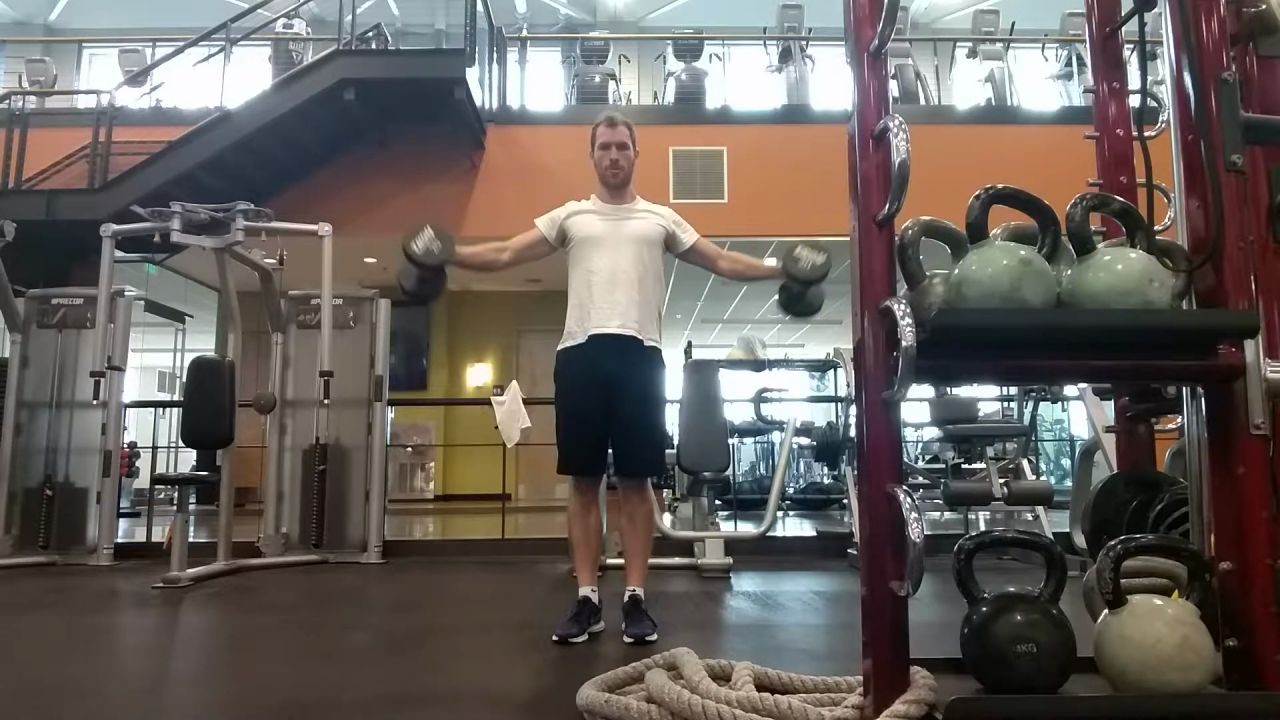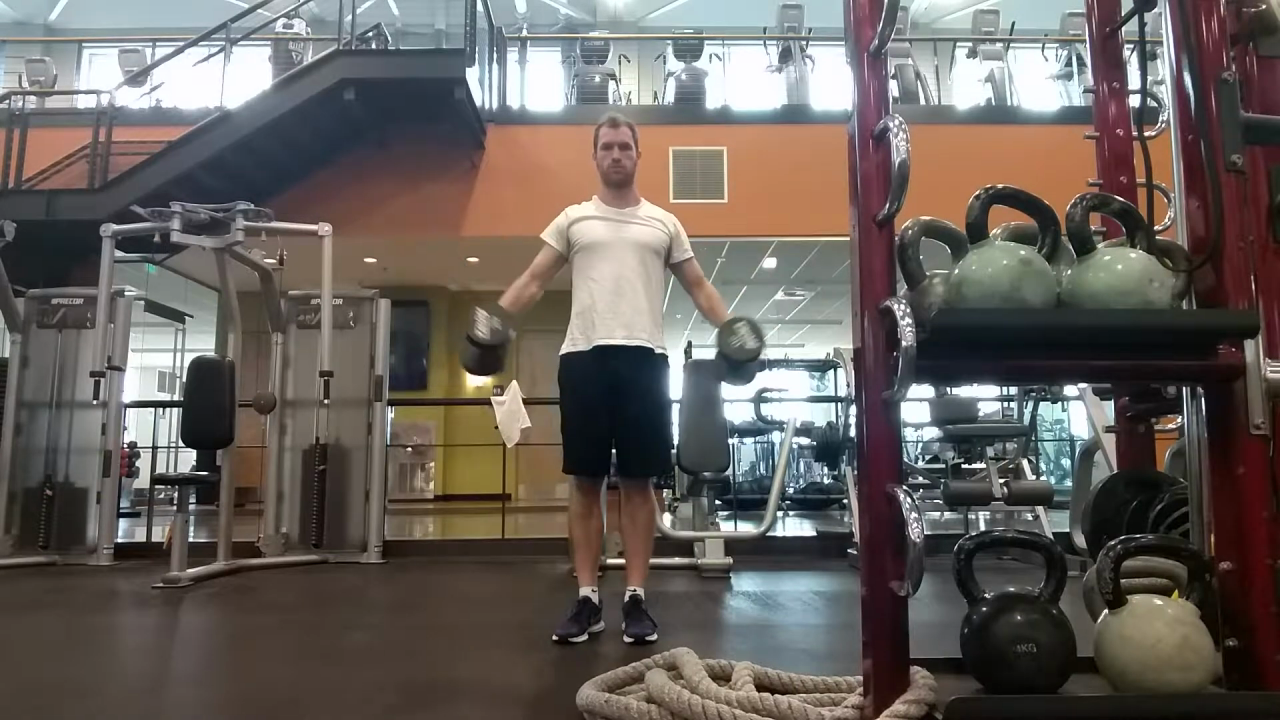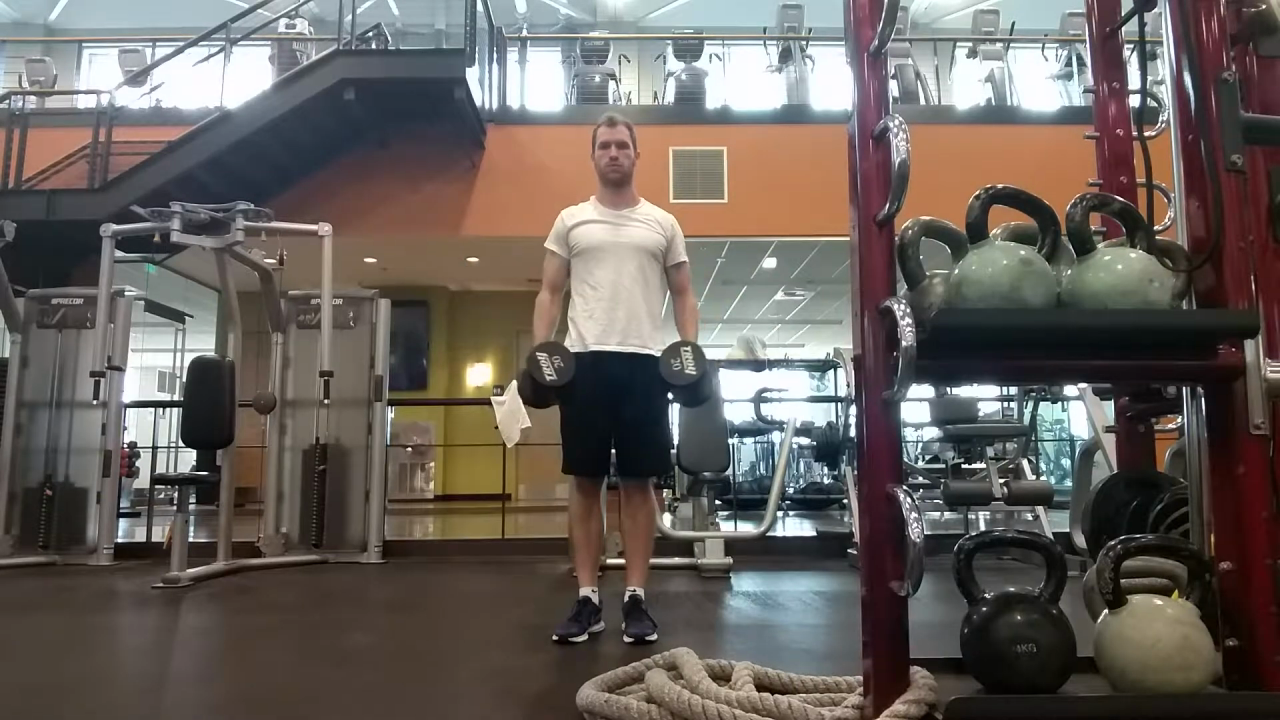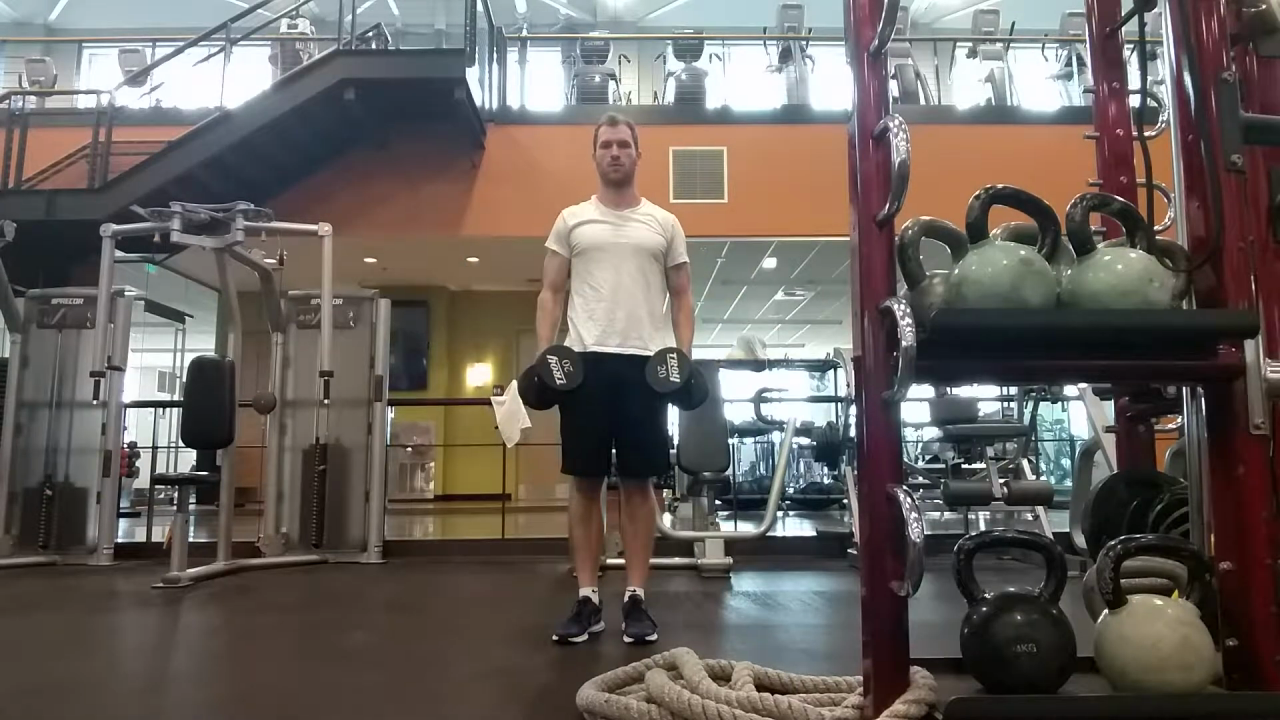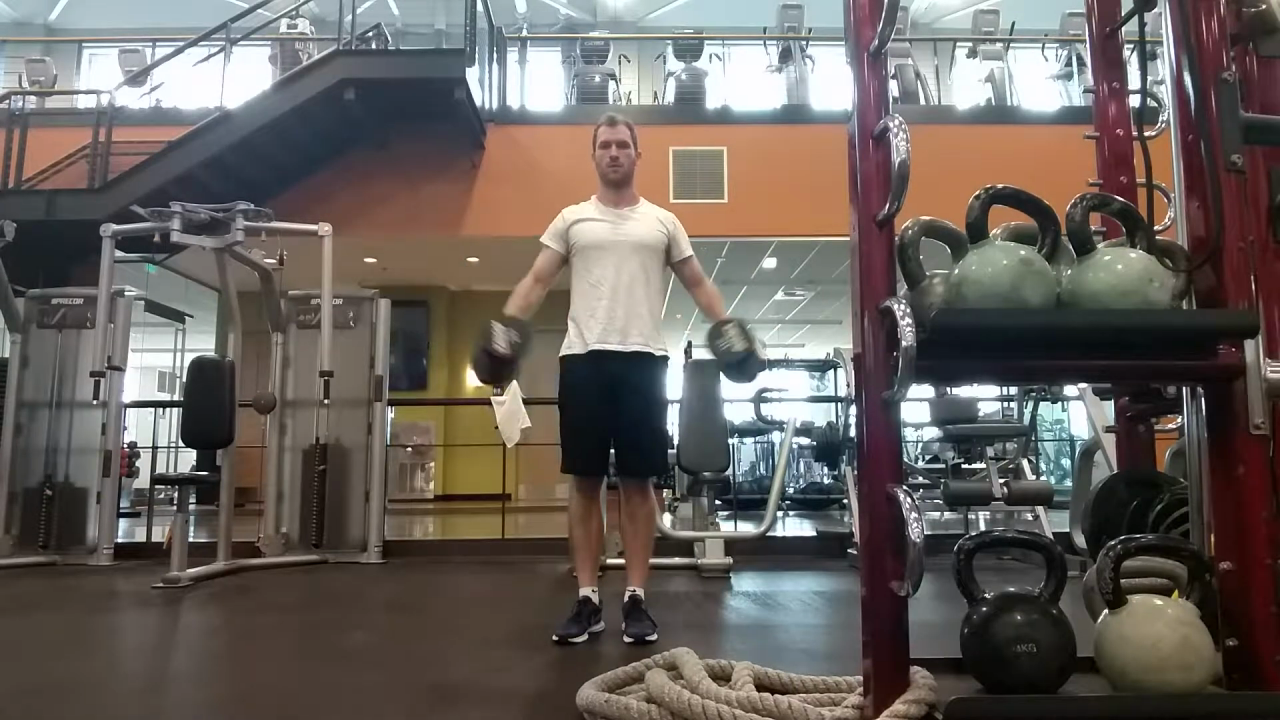
dt=0.4s
person 1, frame 1
left shoulder: (661, 219)
right shoulder: (570, 215)
left elbow: (722, 261)
right elbow: (506, 252)
left wrist: (781, 270)
right wrist: (447, 254)
left hip: (639, 355)
right hip: (581, 354)
left knee: (636, 481)
right knee: (584, 481)
left ankle: (635, 598)
right ankle: (587, 598)
person 1, frame 2
left shoulder: (664, 223)
right shoulder: (573, 219)
left elbow: (699, 286)
right elbow: (533, 280)
left wrist: (731, 327)
right wrist: (494, 316)
left hip: (644, 360)
right hip: (585, 359)
left knee: (638, 482)
right knee: (586, 481)
left ankle: (635, 598)
right ankle: (588, 598)
person 1, frame 3
left shoulder: (663, 223)
right shoulder: (570, 220)
left elbow: (683, 294)
right elbow: (550, 292)
left wrist: (690, 349)
right wrist: (539, 349)
left hip: (643, 362)
right hip: (585, 361)
left knee: (638, 482)
right knee: (585, 482)
left ankle: (635, 598)
right ankle: (588, 598)
person 1, frame 4
left shoulder: (664, 223)
right shoulder: (571, 220)
left elbow: (681, 297)
right elbow: (551, 293)
left wrist: (683, 357)
right wrist: (545, 355)
left hip: (644, 365)
right hip: (584, 363)
left knee: (638, 483)
right knee: (585, 483)
left ankle: (635, 598)
right ankle: (588, 599)
person 1, frame 5
left shoulder: (663, 221)
right shoulder: (570, 219)
left elbow: (698, 282)
right elbow: (537, 279)
left wrist: (726, 324)
right wrist: (507, 323)
left hip: (643, 361)
right hip: (584, 360)
left knee: (638, 481)
right knee: (585, 481)
left ankle: (635, 598)
right ankle: (587, 599)
